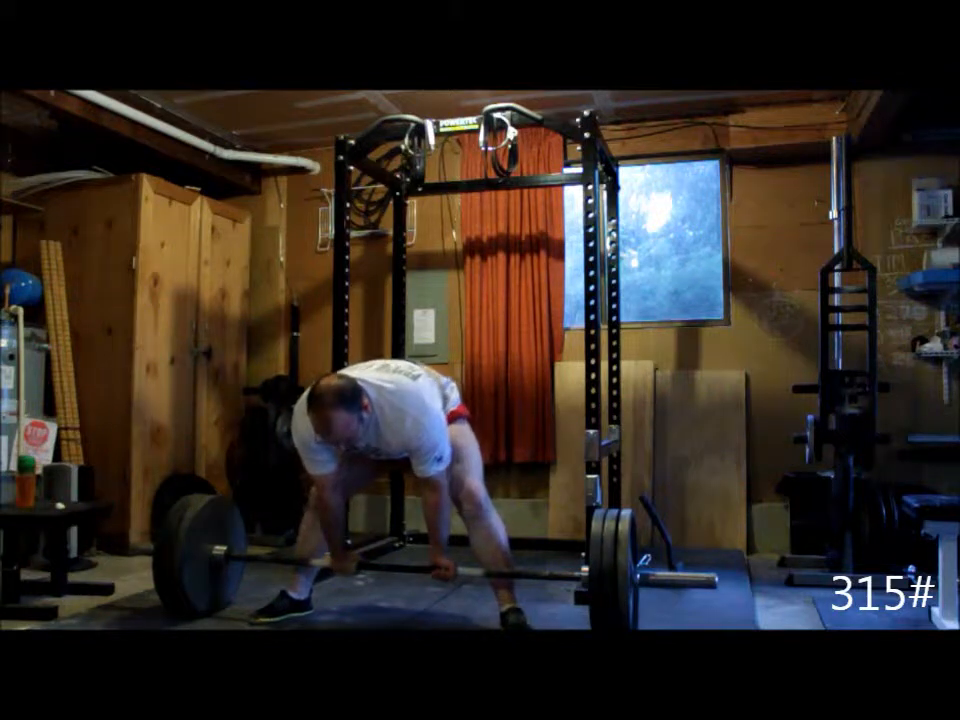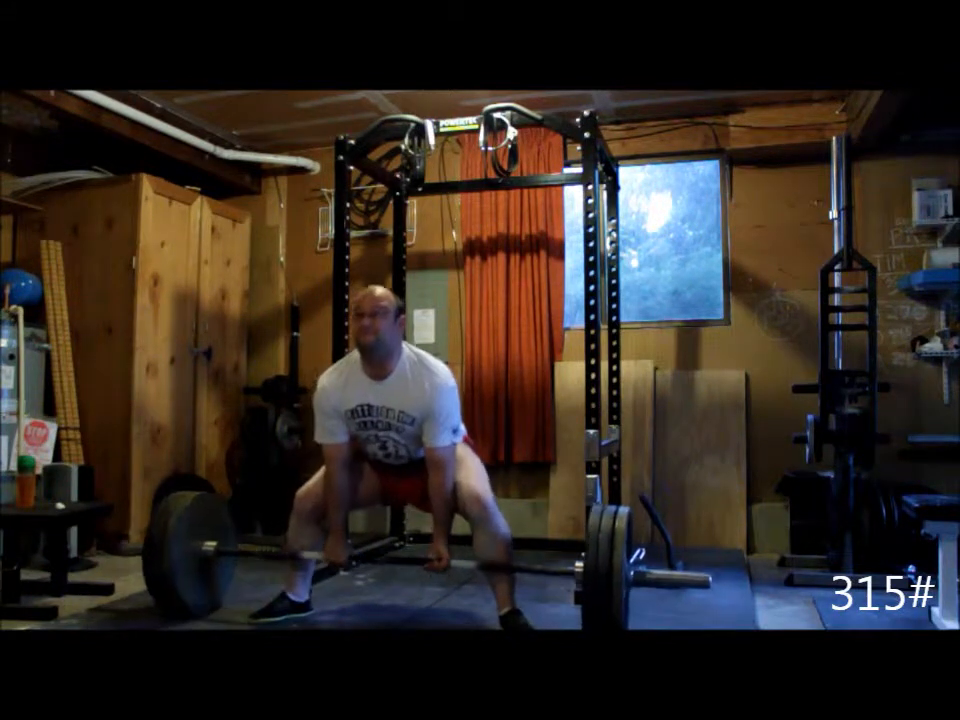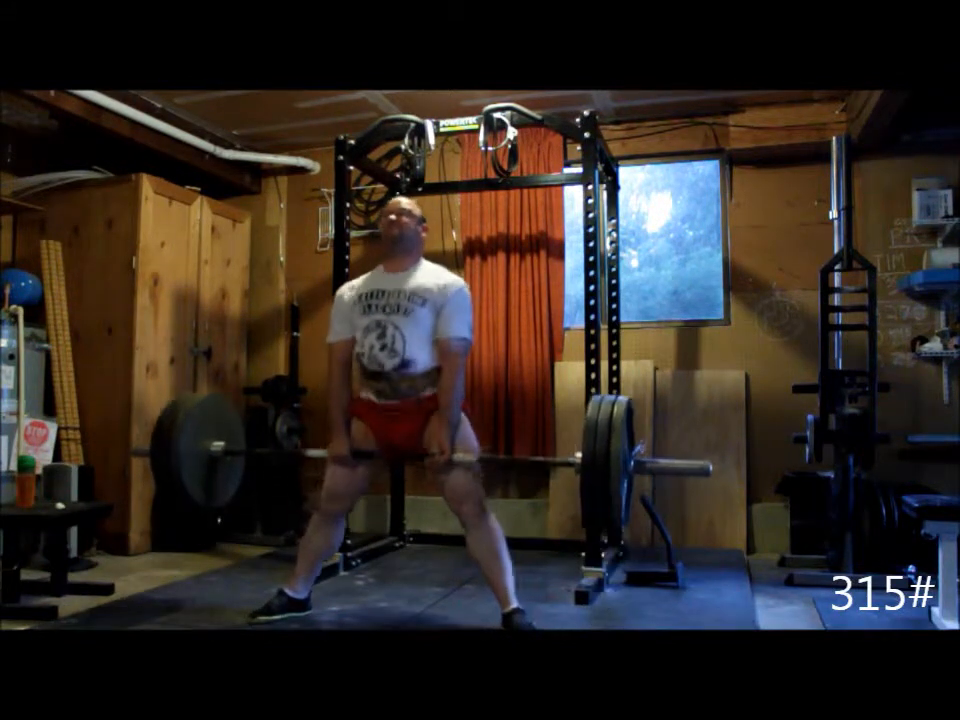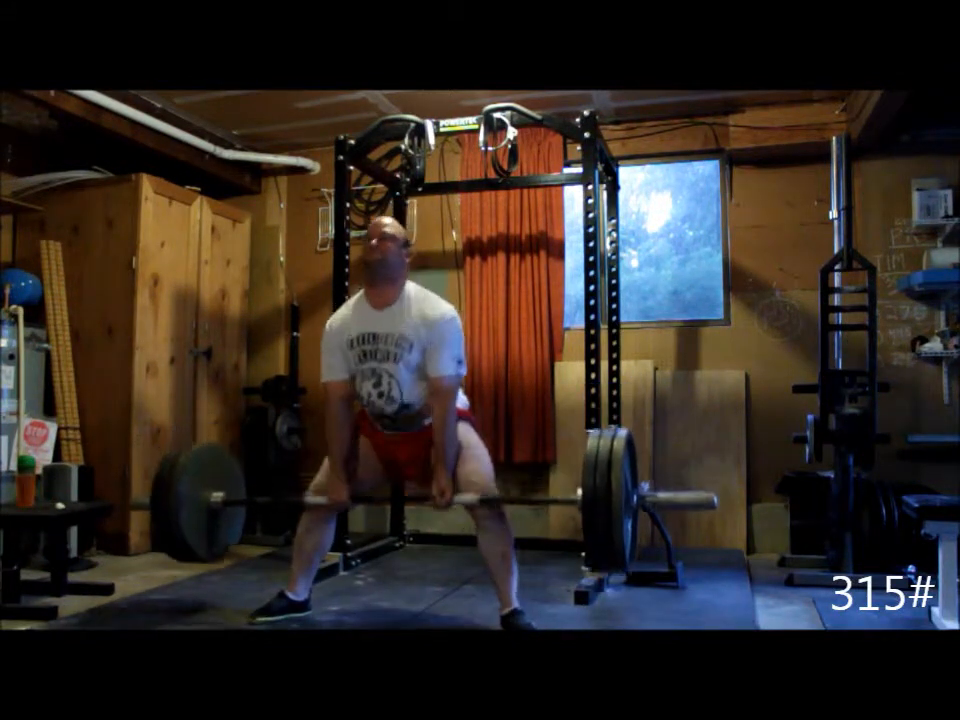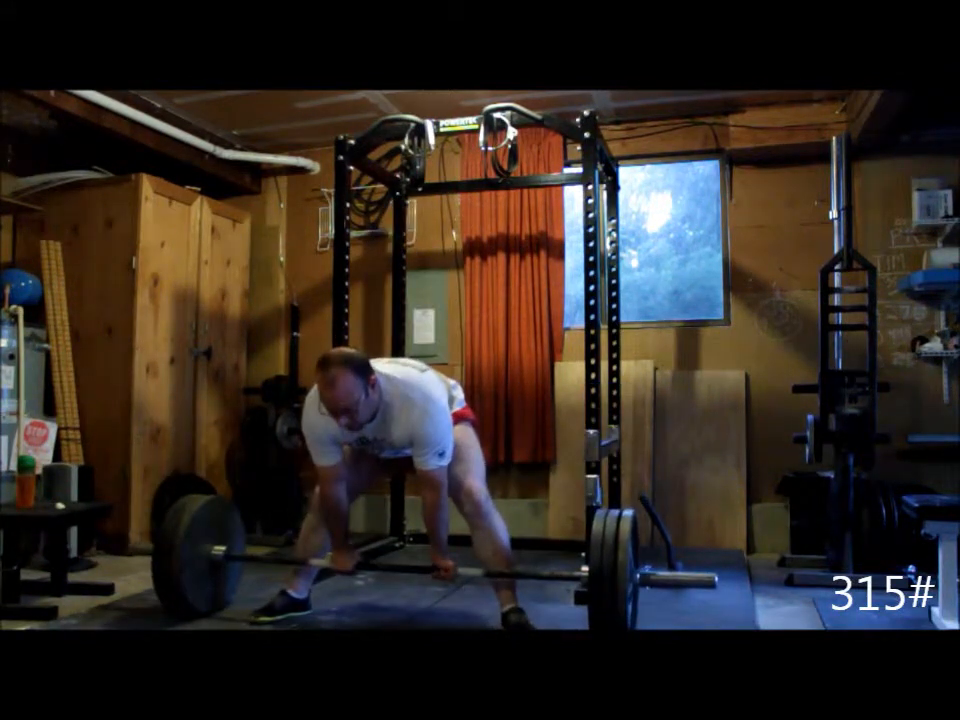
dt=1s
person 1, frame 1
left shoulder: (419, 415)
right shoulder: (306, 420)
left elbow: (434, 488)
right elbow: (328, 492)
left wrist: (438, 551)
right wrist: (338, 552)
left hip: (441, 409)
left knee: (473, 498)
right knee: (317, 498)
left ankle: (510, 608)
right ankle: (297, 594)
person 1, frame 2
left shoulder: (434, 381)
right shoulder: (332, 385)
left elbow: (439, 466)
right elbow: (338, 465)
left wrist: (440, 538)
right wrist: (336, 535)
left hip: (438, 455)
right hip: (375, 461)
left knee: (480, 505)
right knee: (305, 503)
left ankle: (508, 611)
right ankle: (296, 597)
person 1, frame 3
left shoulder: (447, 286)
right shoulder: (351, 292)
left elbow: (453, 363)
right elbow: (339, 365)
left wrist: (446, 430)
right wrist: (339, 432)
left hip: (430, 406)
right hip: (371, 409)
left knee: (471, 505)
right knee: (331, 503)
left ankle: (512, 610)
right ankle: (295, 595)
person 1, frame 4
left shoulder: (436, 316)
right shoulder: (340, 323)
left elbow: (444, 397)
right elbow: (337, 402)
left wrist: (444, 471)
right wrist: (338, 476)
left hip: (435, 426)
right hip: (376, 429)
left knee: (486, 502)
right knee: (319, 498)
left ankle: (511, 611)
right ankle: (295, 596)
person 1, frame 5
left shoulder: (423, 403)
right shoulder: (315, 410)
left elbow: (434, 487)
right elbow: (332, 484)
left wrist: (439, 552)
right wrist: (340, 547)
left hip: (447, 416)
left knee: (474, 498)
right knee: (321, 497)
left ankle: (511, 609)
right ankle: (295, 594)
